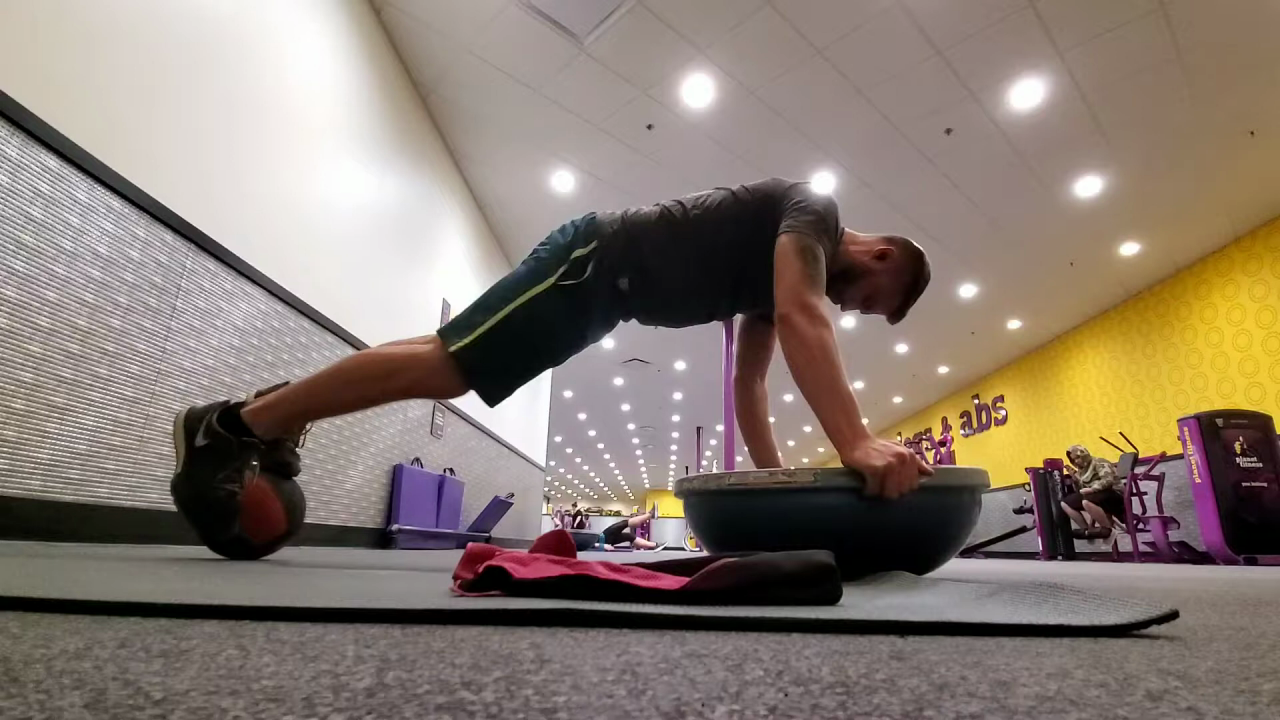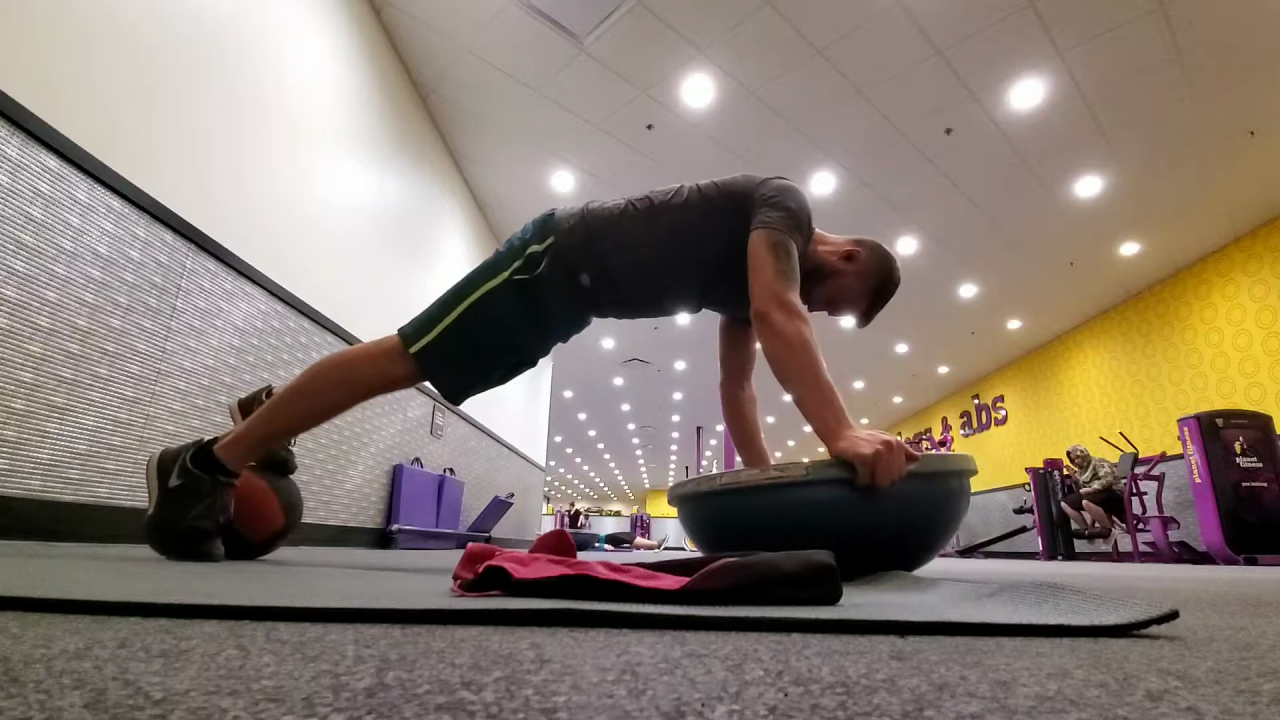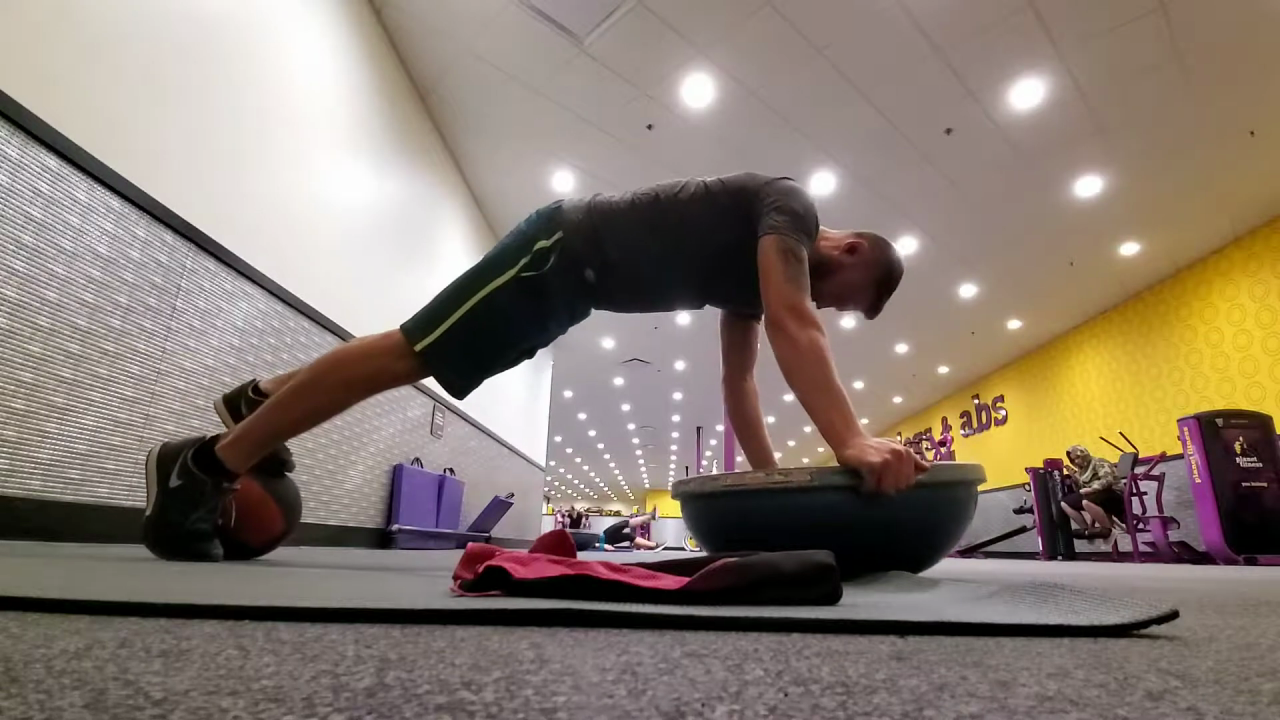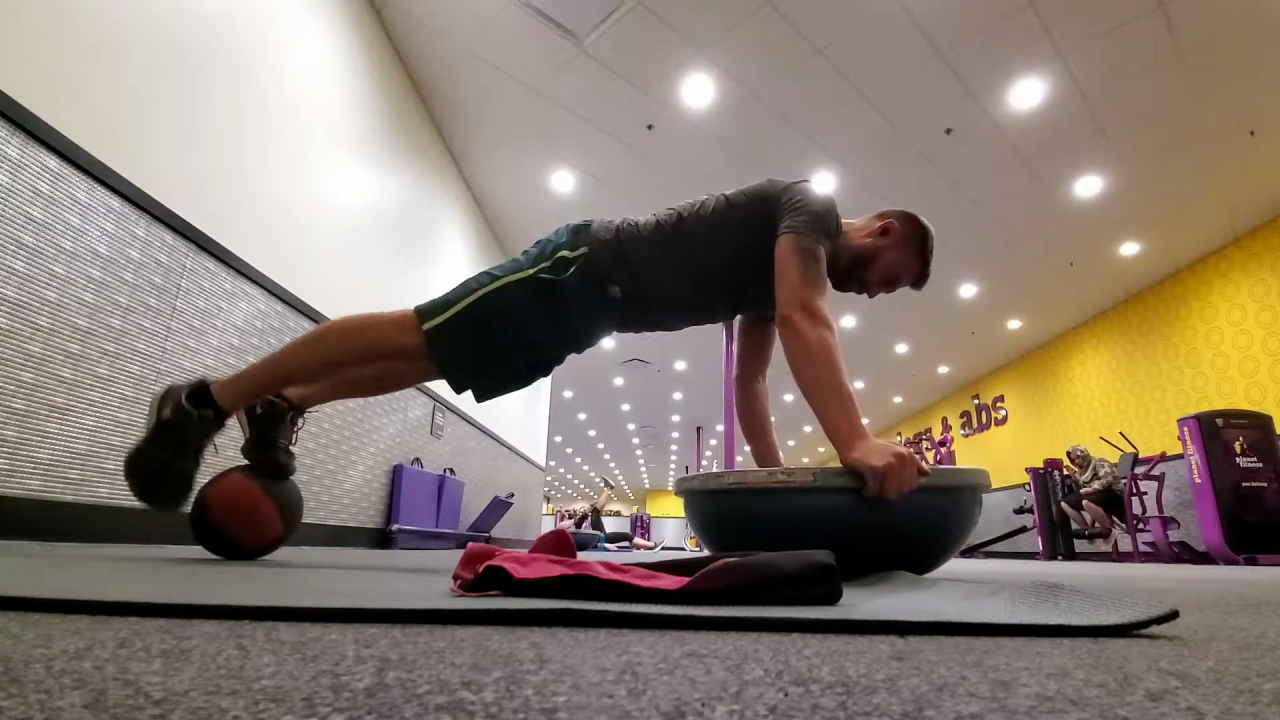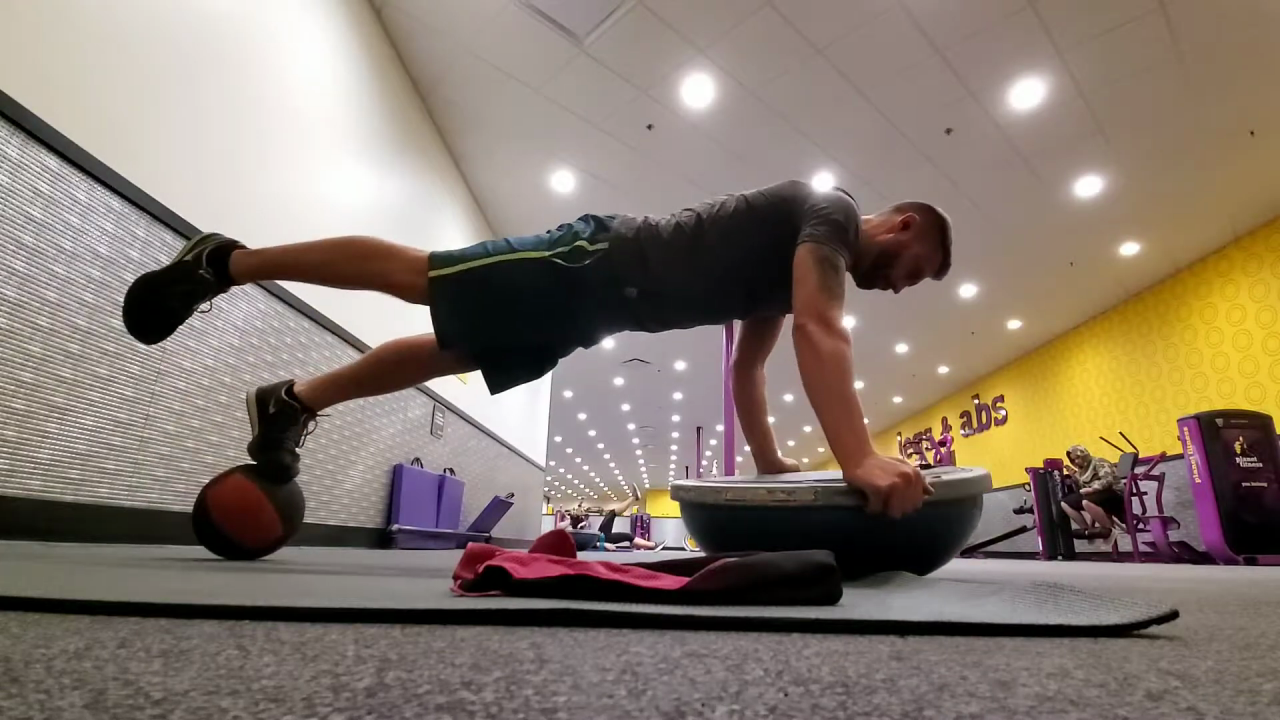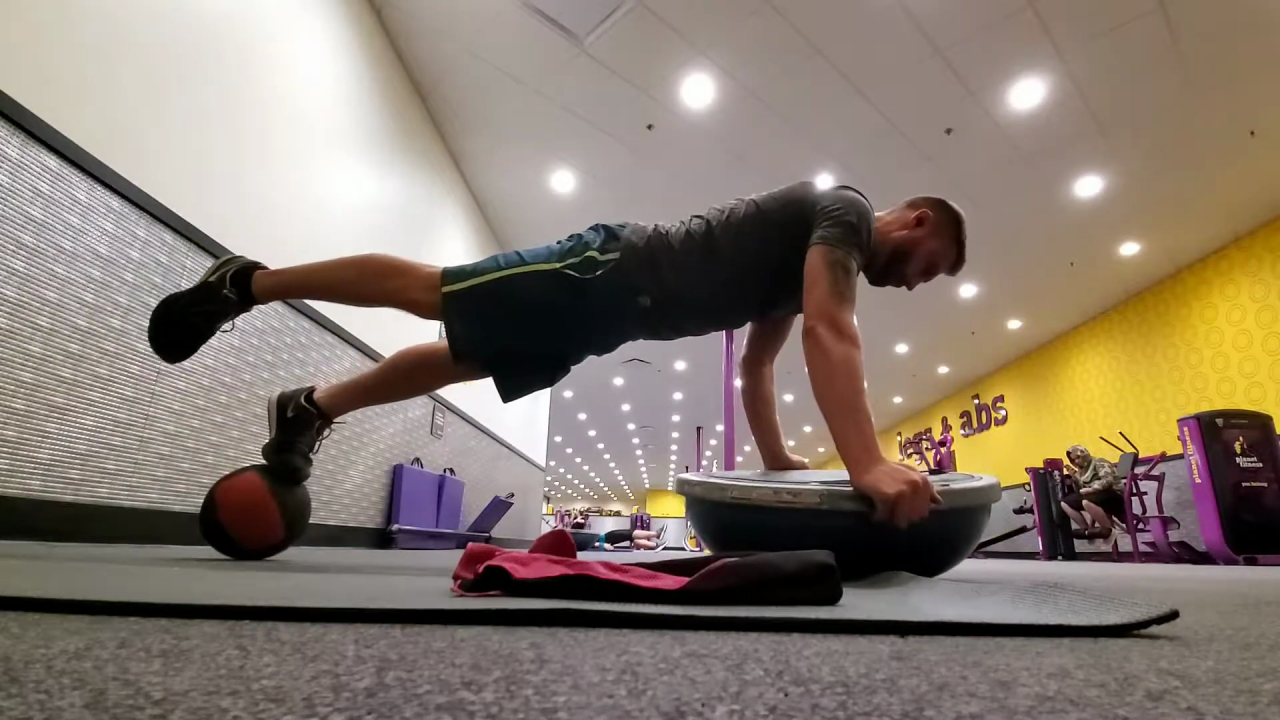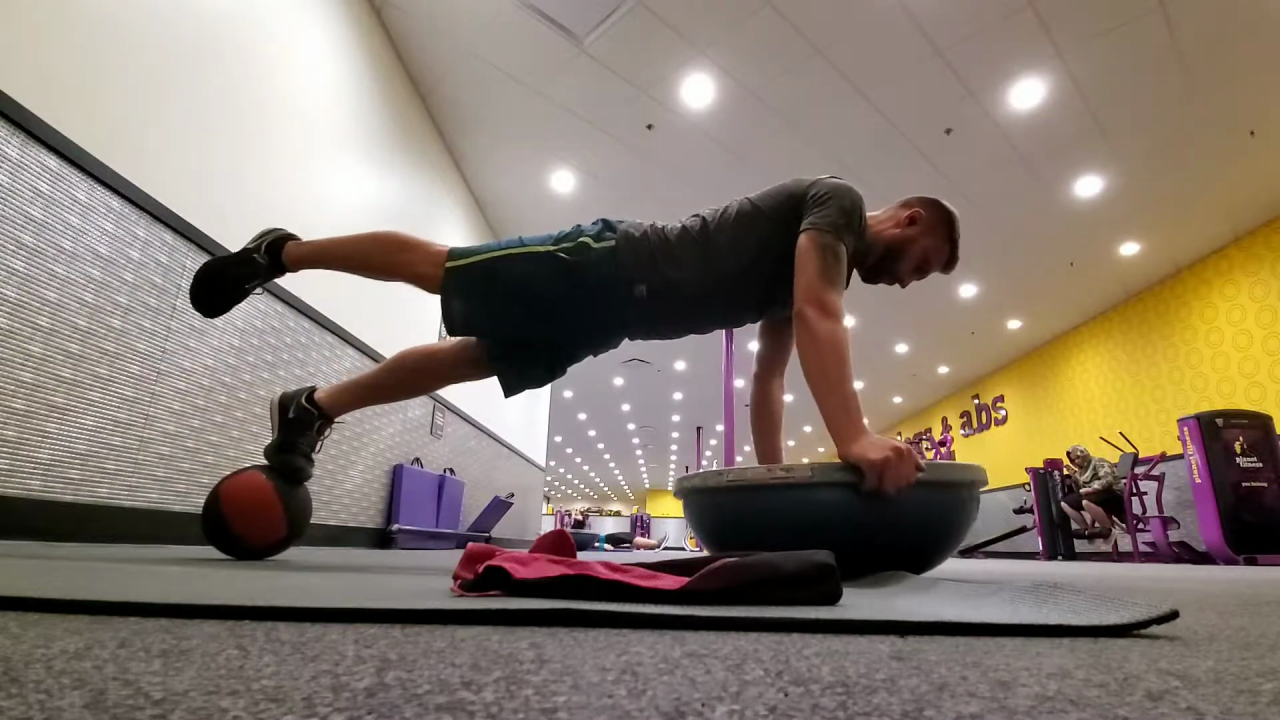
dt=0.5s
person 1, frame 1
left shoulder: (789, 268)
right shoulder: (812, 213)
left elbow: (746, 380)
right elbow: (801, 319)
left wrist: (775, 478)
right wrist: (855, 442)
left hip: (605, 290)
right hip: (595, 260)
left knee: (448, 361)
right knee: (444, 366)
left ankle: (283, 408)
right ankle: (232, 424)
person 1, frame 2
left shoulder: (758, 267)
right shoulder: (783, 208)
left elbow: (735, 385)
right elbow: (778, 317)
left wrist: (766, 482)
right wrist: (840, 433)
left hip: (576, 295)
right hip: (558, 259)
left knee: (412, 363)
right knee: (403, 357)
left ankle: (266, 410)
right ankle: (204, 463)
person 1, frame 3
left shoulder: (754, 276)
right shoulder: (789, 207)
left elbow: (737, 377)
right elbow: (792, 323)
left wrist: (771, 477)
right wrist: (850, 442)
left hip: (578, 281)
right hip: (562, 252)
left knee: (414, 355)
right knee: (407, 351)
left ankle: (259, 397)
right ankle: (206, 462)
person 1, frame 4
left shoulder: (777, 270)
right shoulder: (810, 211)
left elbow: (749, 379)
right elbow: (804, 322)
left wrist: (775, 475)
right wrist: (856, 443)
left hip: (595, 306)
right hip: (583, 270)
left knee: (423, 362)
right knee: (412, 335)
left ankle: (280, 406)
right ankle: (206, 404)
person 1, frame 5
left shoulder: (799, 264)
right shoulder: (829, 214)
left elbow: (745, 367)
right elbow: (818, 332)
left wrist: (770, 466)
right wrist: (859, 460)
left hip: (600, 301)
right hip: (596, 264)
left knee: (446, 354)
right knee: (409, 273)
left ankle: (292, 400)
right ankle: (223, 263)
person 1, frame 6
left shoulder: (814, 262)
right shoulder: (844, 212)
left elbow: (753, 366)
right elbow: (830, 334)
left wrist: (778, 464)
right wrist: (867, 464)
left hip: (616, 306)
right hip: (609, 274)
left knee: (457, 359)
right knee: (424, 290)
left ankle: (312, 406)
right ankle: (248, 282)
person 1, frame 7
left shoulder: (828, 269)
right shoulder: (838, 204)
left elbow: (767, 374)
right elbow: (815, 315)
left wrist: (772, 474)
right wrist: (854, 439)
left hip: (613, 315)
right hip: (605, 270)
left knee: (464, 358)
right knee: (431, 265)
left ankle: (315, 405)
right ankle: (281, 252)
